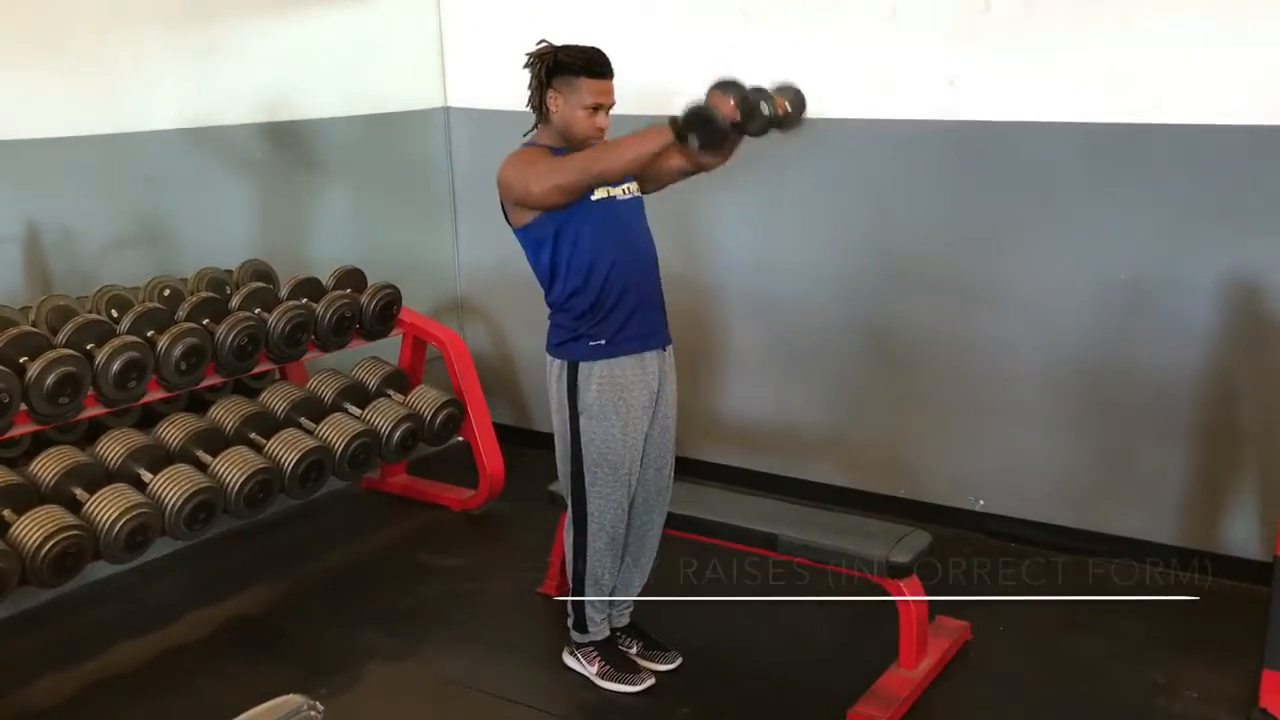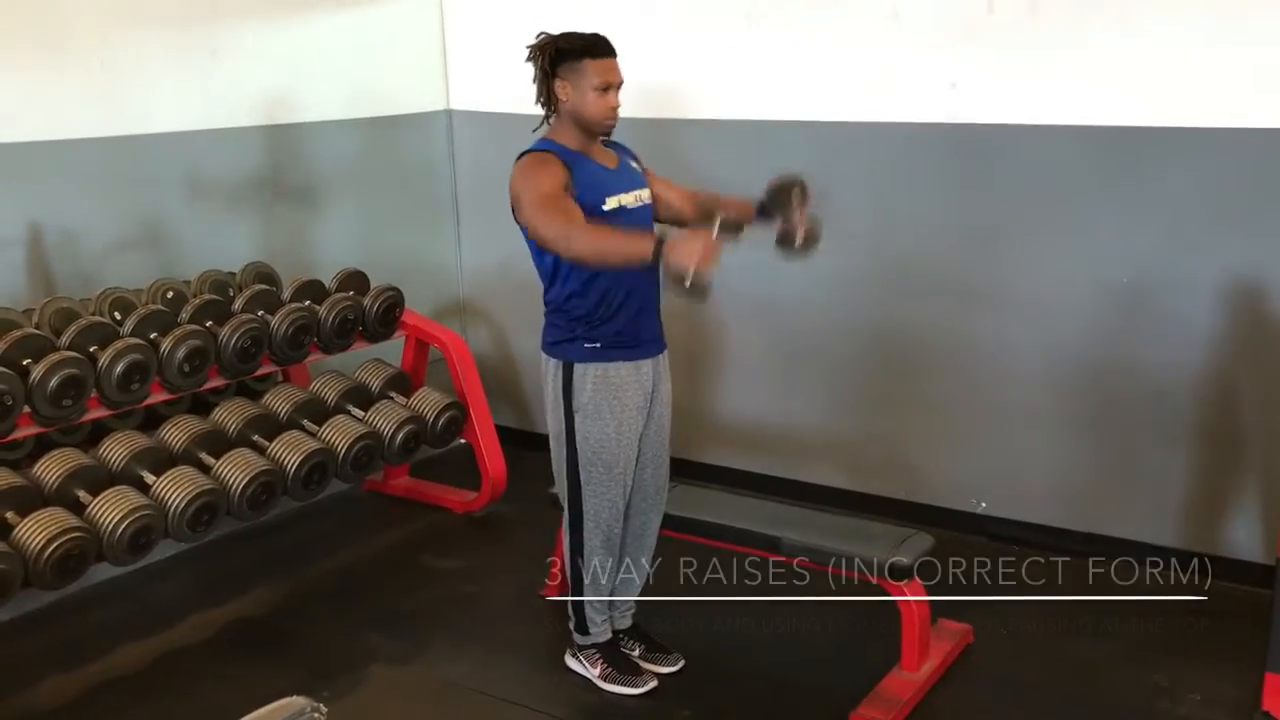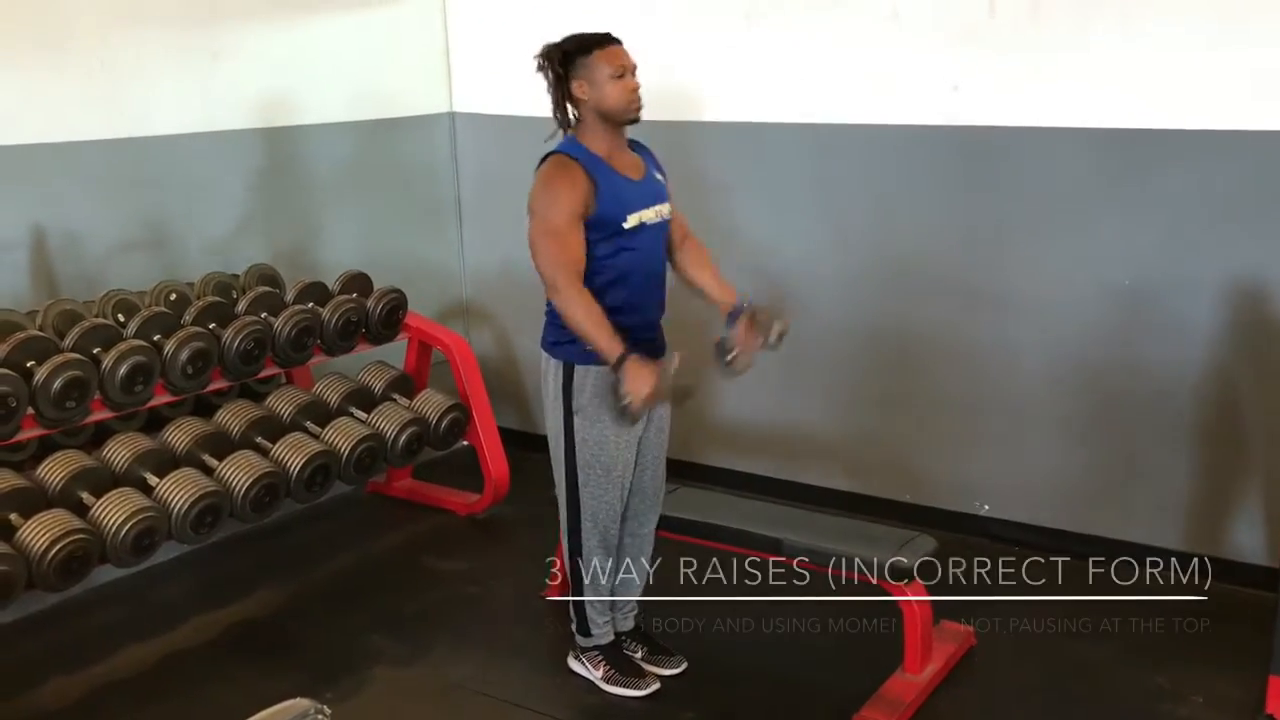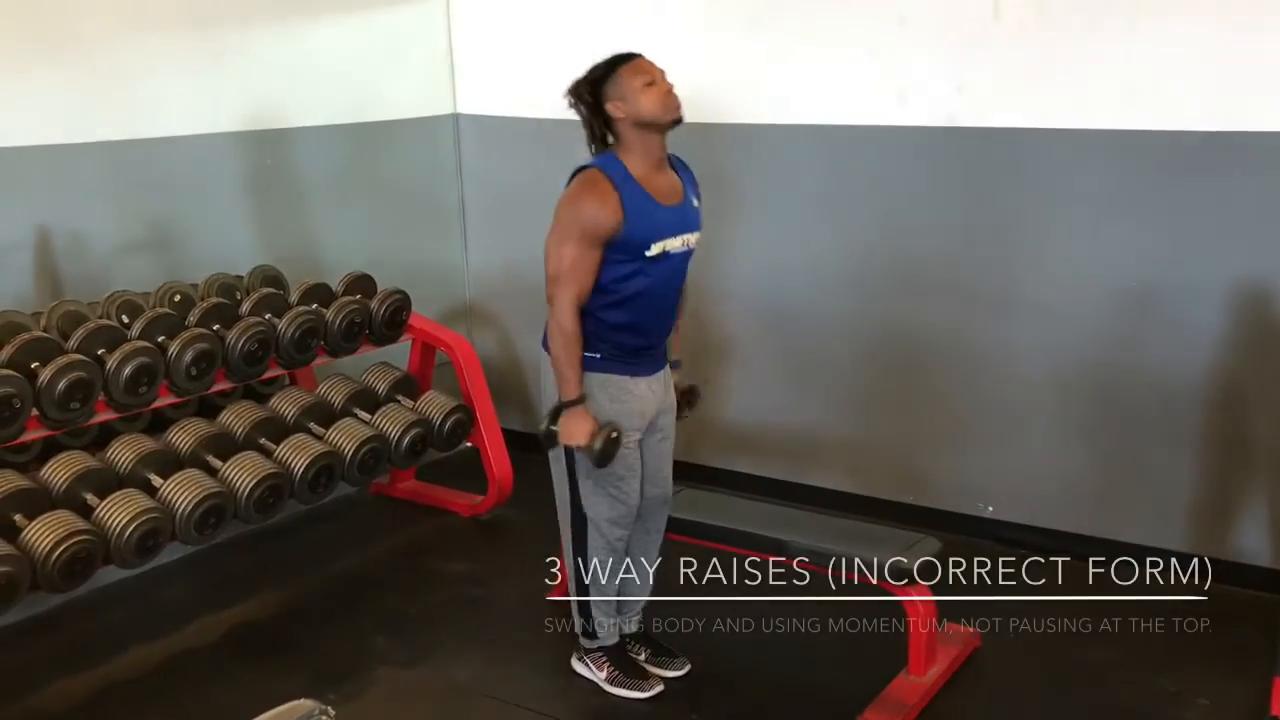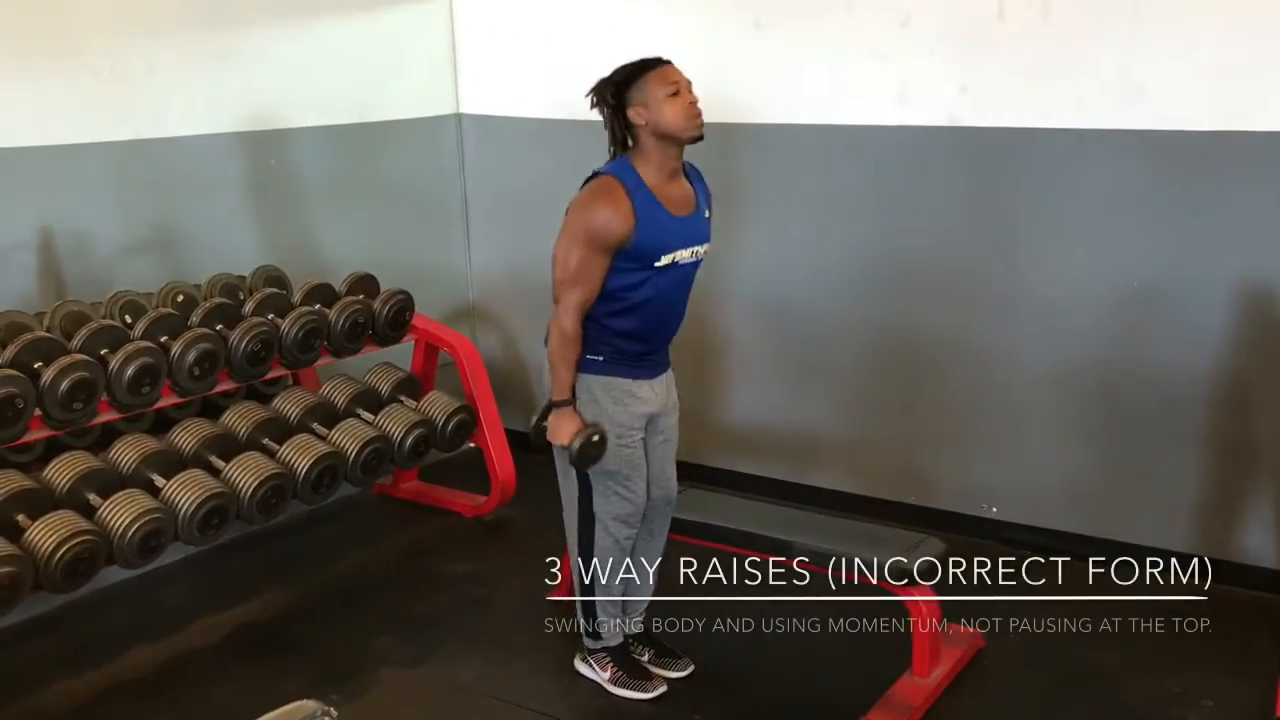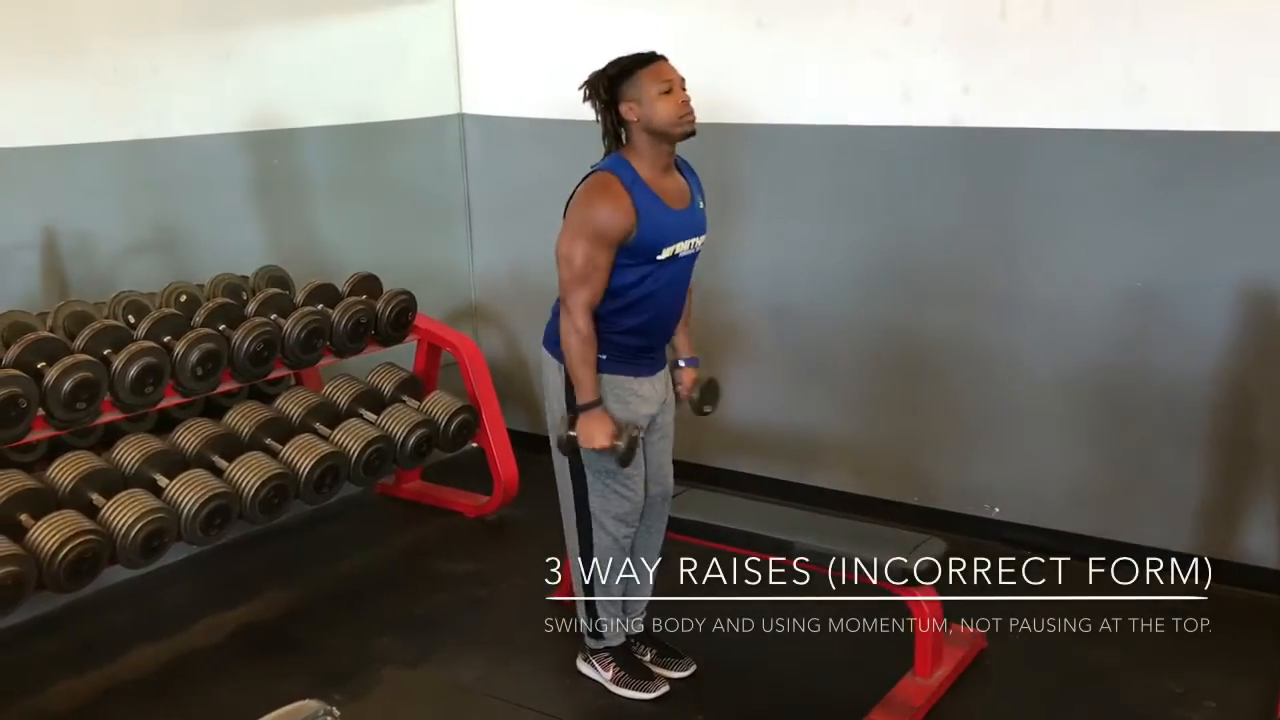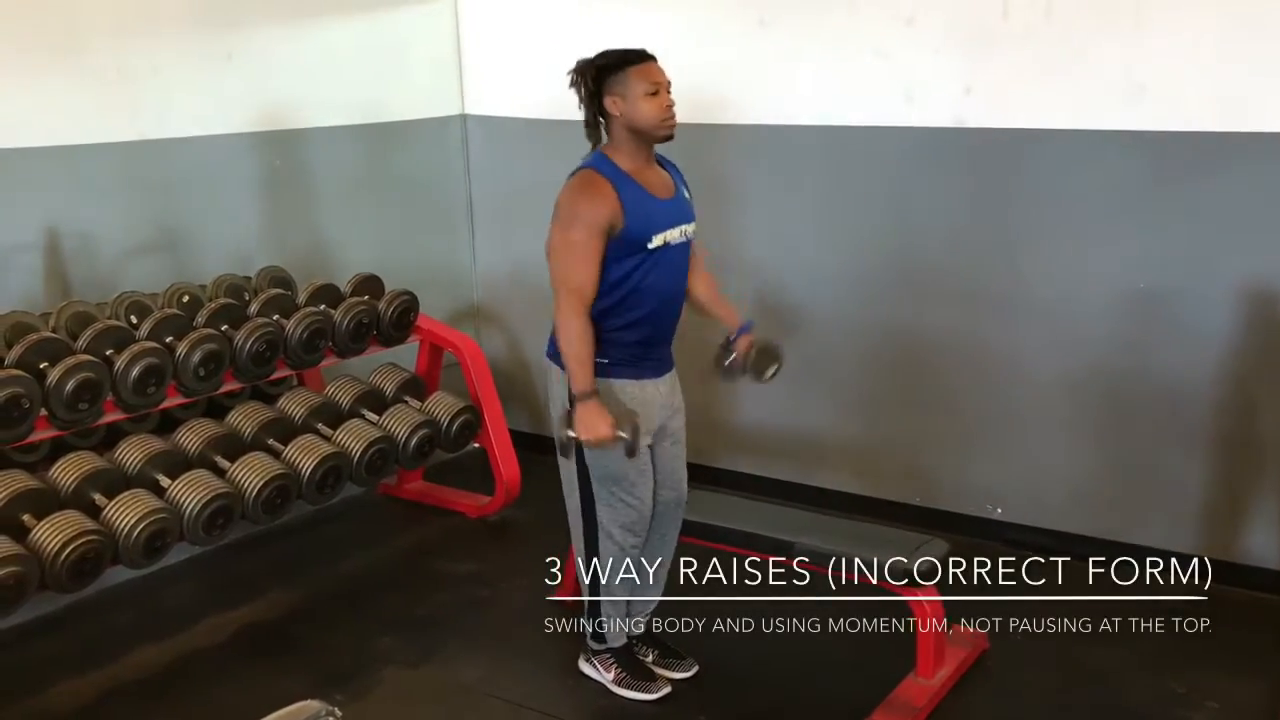
dt=0.2s
person 1, frame 1
left shoulder: (614, 161)
right shoulder: (524, 172)
left elbow: (694, 161)
right elbow: (582, 174)
left wrist: (726, 125)
right wrist: (686, 125)
left hip: (653, 352)
right hip: (592, 364)
left knee: (649, 499)
right knee: (601, 505)
left ankle: (618, 619)
right ankle: (586, 638)
person 1, frame 2
left shoulder: (620, 158)
right shoulder: (539, 171)
left elbow: (687, 206)
right elbow: (573, 238)
left wrist: (757, 209)
right wrist: (662, 250)
left hip: (648, 356)
right hip: (589, 367)
left knee: (645, 502)
right knee: (597, 507)
left ankle: (621, 622)
right ankle: (589, 642)
person 1, frame 3
left shoulder: (644, 162)
right shoulder: (563, 177)
left elbow: (681, 247)
right elbow: (563, 285)
left wrist: (733, 308)
right wrist: (622, 359)
left hip: (646, 360)
right hip: (588, 368)
left knee: (641, 503)
right knee: (595, 510)
left ankle: (623, 623)
right ankle: (592, 645)
person 1, frame 4
left shoulder: (682, 179)
right shoulder: (597, 195)
right elbow: (564, 307)
left wrist: (675, 361)
right wrist: (571, 404)
left hip: (652, 373)
right hip: (598, 376)
left knee: (651, 503)
right knee: (604, 512)
left ankle: (628, 626)
right ankle: (596, 646)
person 1, frame 5
left shoulder: (695, 187)
right shoulder: (609, 201)
right elbow: (567, 310)
right wrist: (562, 404)
left hip: (654, 375)
right hip: (600, 377)
left knee: (656, 504)
right knee: (611, 512)
left ankle: (631, 627)
right ankle: (599, 646)
person 1, frame 6
left shoulder: (687, 181)
right shoulder: (606, 197)
right elbow: (577, 309)
left wrist: (686, 357)
right wrist: (589, 407)
left hip: (650, 371)
right hip: (595, 373)
left knee: (653, 501)
right knee: (608, 511)
left ankle: (631, 628)
right ankle: (600, 646)
person 1, frame 7
left shoulder: (669, 177)
right shoulder: (592, 192)
left elbow: (690, 267)
right elbow: (571, 303)
left wrist: (736, 328)
right wrist: (585, 398)
left hip: (658, 373)
right hip: (606, 380)
left knee: (666, 506)
right knee: (616, 516)
left ankle: (635, 629)
right ankle: (603, 646)
